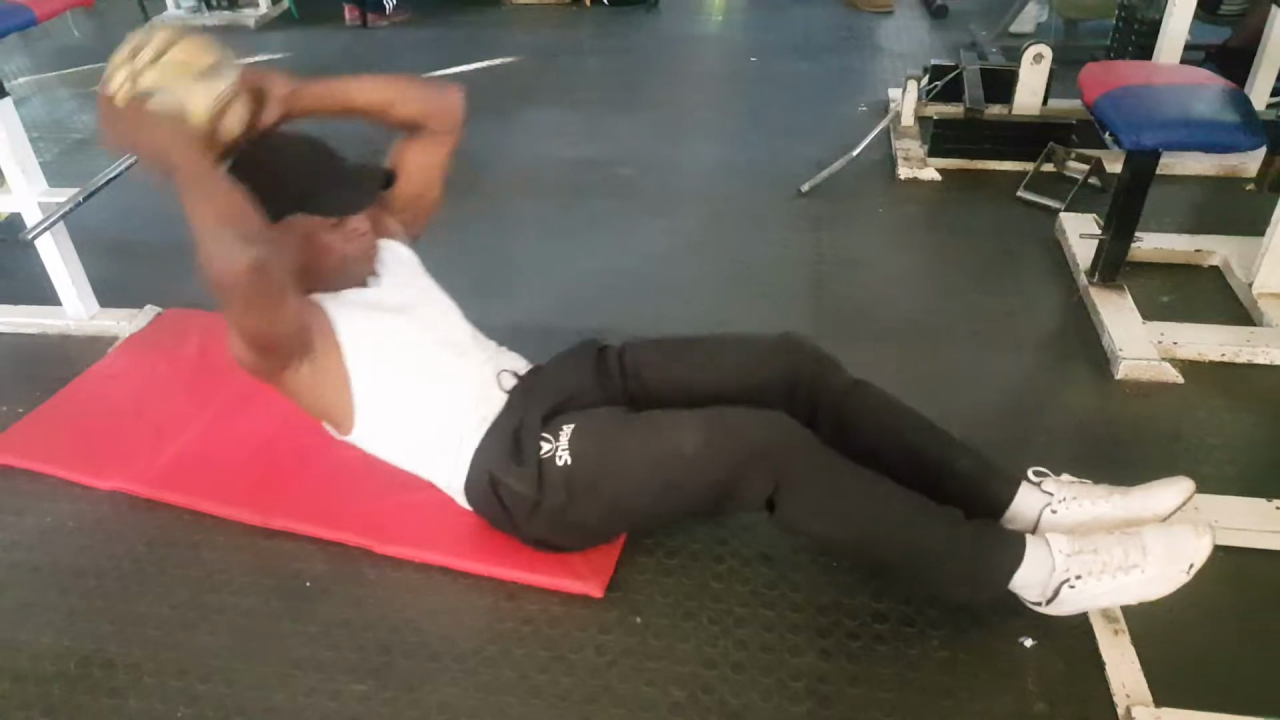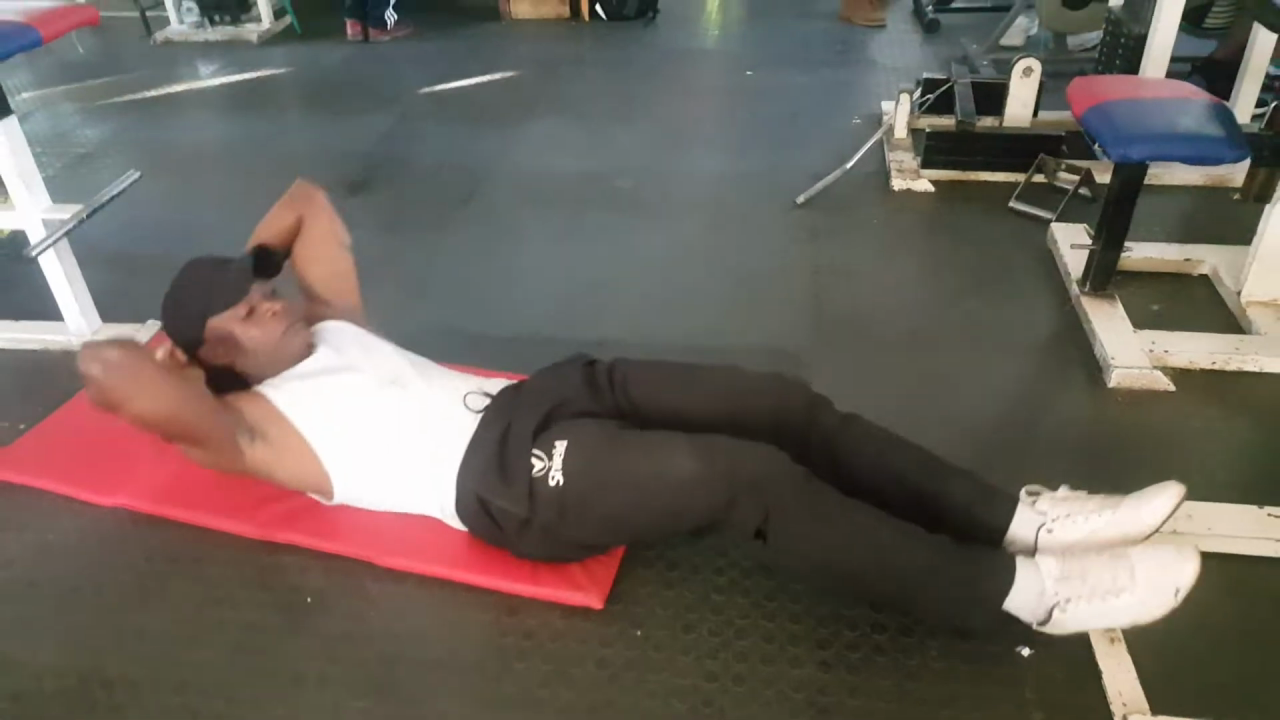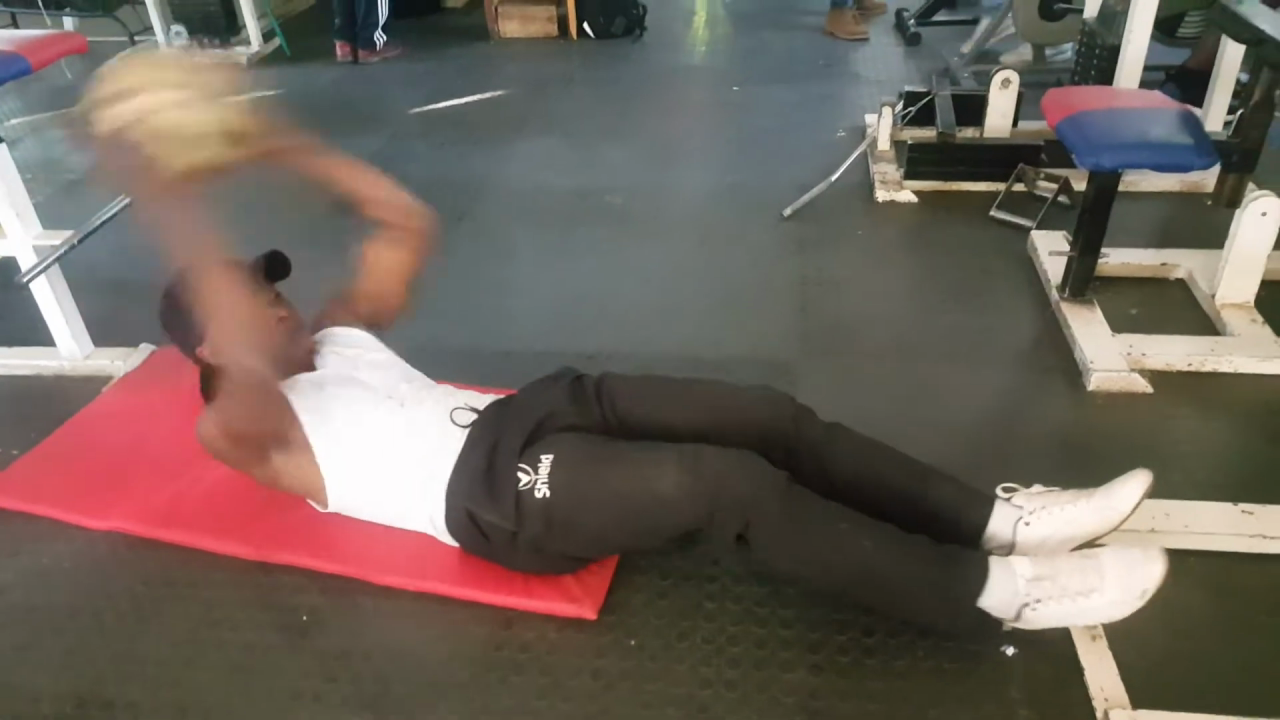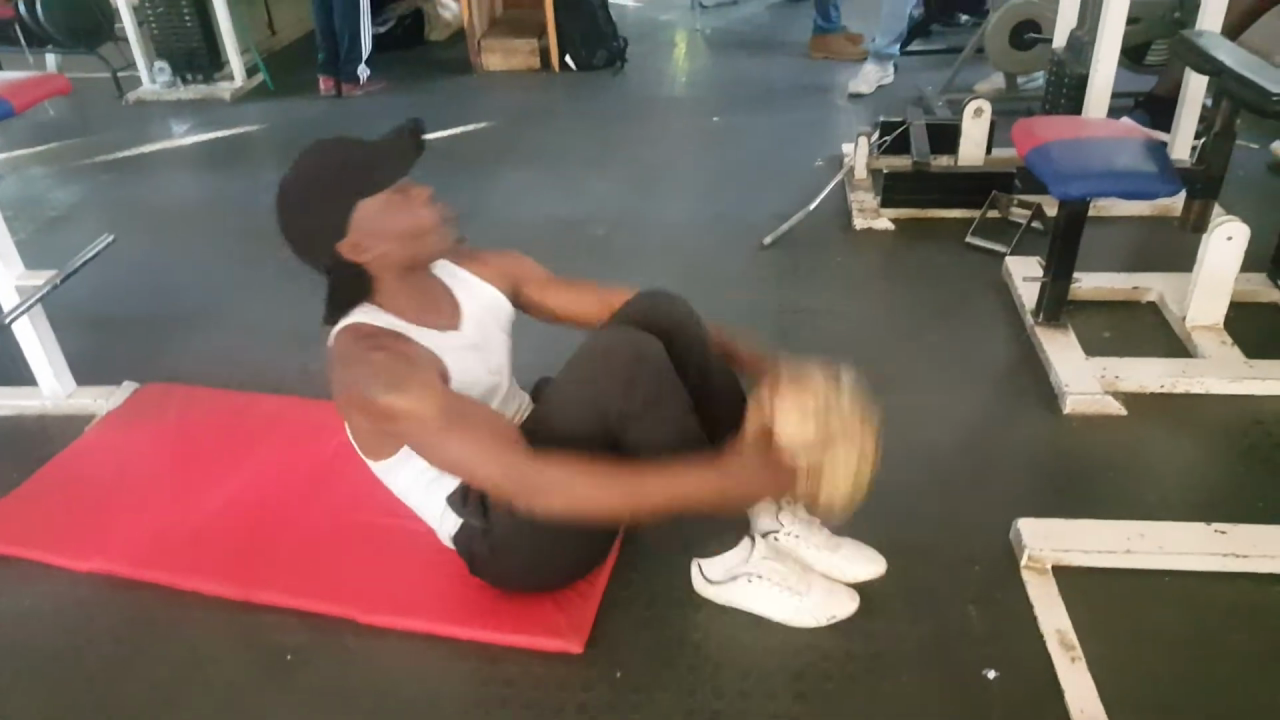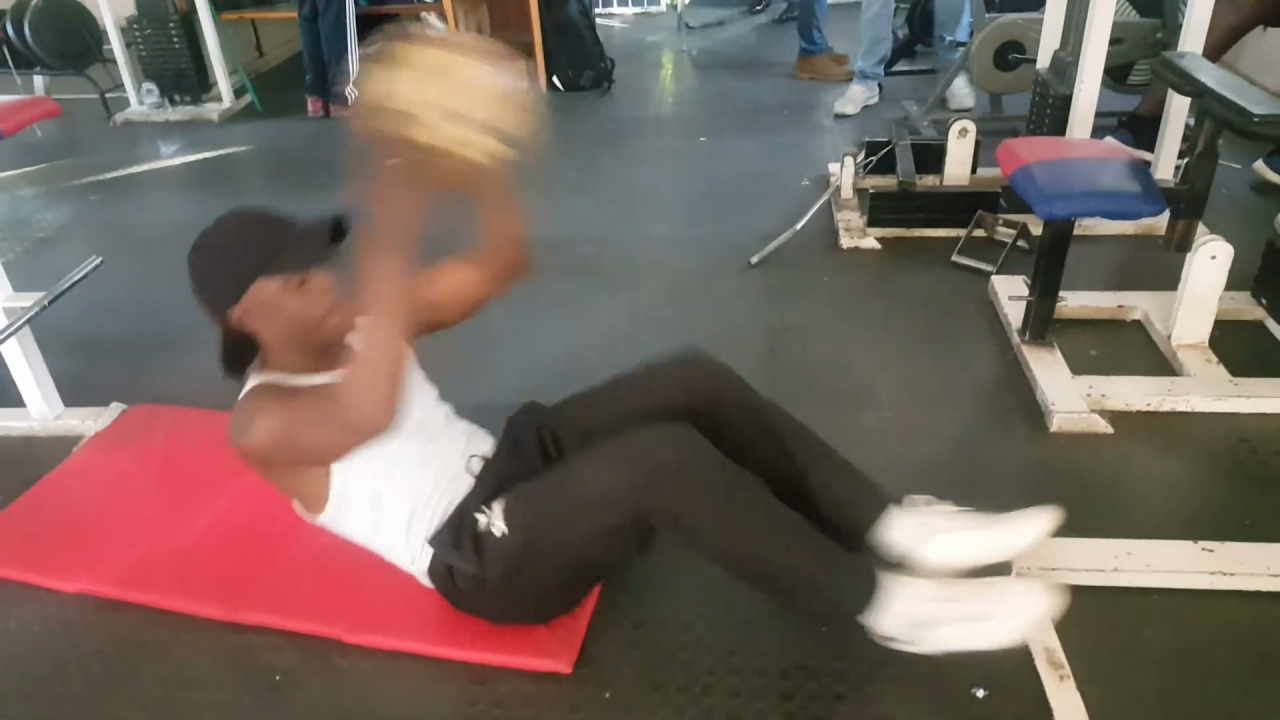
dt=0.4s
person 1, frame 1
left shoulder: (382, 243)
right shoulder: (282, 339)
left elbow: (439, 108)
right elbow: (243, 263)
left wrist: (293, 100)
right wrist: (183, 156)
left hip: (562, 384)
right hip: (522, 469)
left knee: (794, 367)
right knee: (764, 448)
left ankle: (1024, 498)
right ankle: (1029, 570)
person 1, frame 2
left shoulder: (332, 324)
right shoulder: (249, 427)
left elbow: (304, 199)
right elbow: (115, 375)
left wrist: (232, 278)
right wrist: (183, 343)
left hip: (540, 396)
right hip: (508, 480)
left knee: (788, 406)
right knee: (754, 480)
left ankle: (1023, 516)
right ankle: (1020, 590)
person 1, frame 3
left shoulder: (339, 331)
right shoulder: (246, 434)
left elbow: (410, 228)
right elbow: (248, 357)
left wrist: (299, 152)
right wrist: (168, 222)
left hip: (538, 412)
right hip: (501, 495)
left knee: (773, 420)
right knee: (736, 493)
left ankle: (1000, 514)
right ankle: (992, 588)
person 1, frame 4
left shoulder: (474, 270)
right shoulder: (373, 362)
left elbow: (598, 303)
right elbow: (529, 487)
left wrist: (743, 362)
right wrist: (718, 478)
left hip: (547, 452)
right hip: (513, 538)
left knee: (656, 314)
right knee: (631, 359)
left ankle: (764, 515)
right ankle: (730, 560)
person 1, frame 5
left shoulder: (355, 334)
right shoulder: (269, 428)
left elbow: (504, 266)
right elbow: (374, 407)
left wrist: (489, 174)
right wrist: (395, 221)
left hip: (513, 463)
right hip: (480, 553)
left knee: (694, 379)
right knee: (670, 459)
left ankle: (889, 526)
right ankle: (879, 602)
